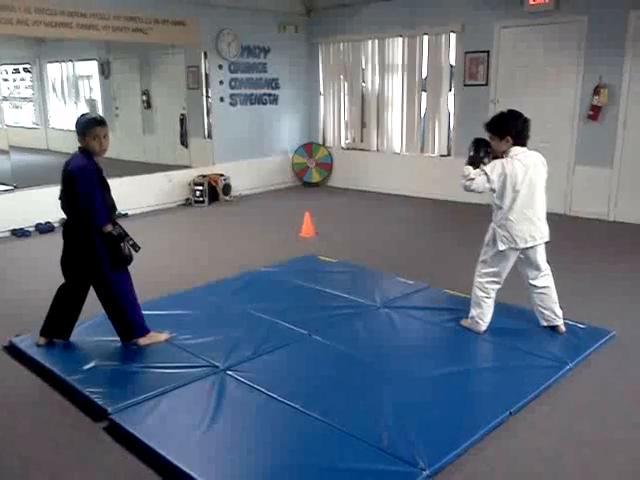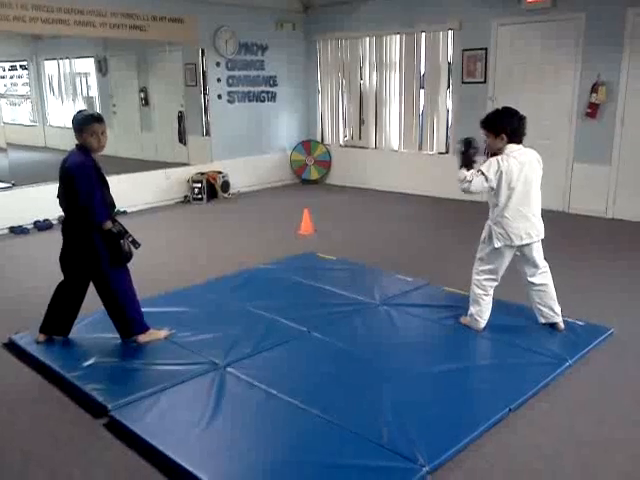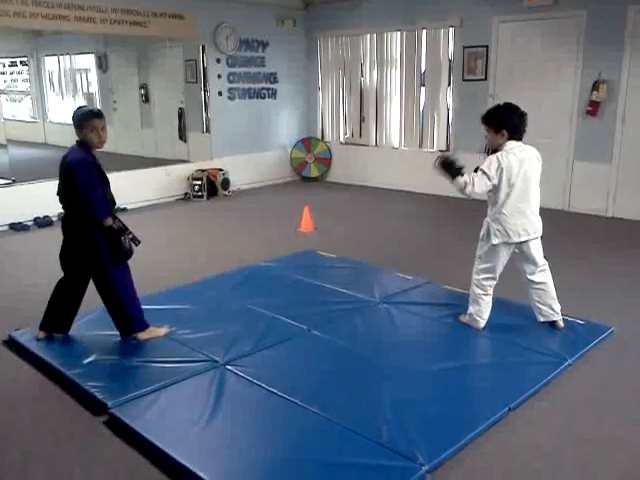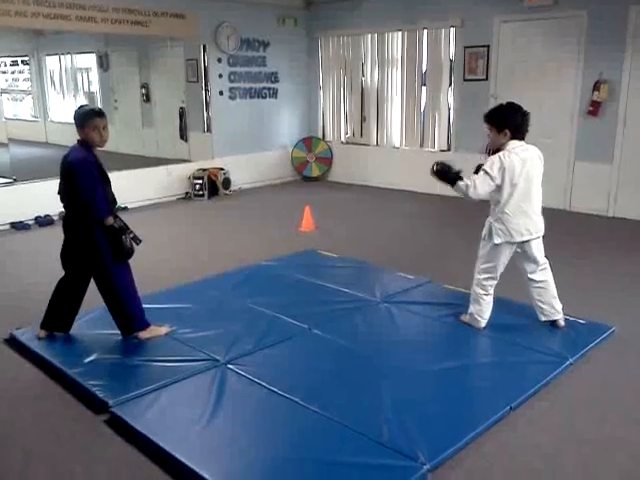
dt=0.1s
person 1, frame 1
left shoulder: (75, 163)
right shoulder: (85, 168)
right elbow: (94, 211)
right wrist: (112, 234)
left hip: (76, 234)
right hip: (91, 238)
left knee: (75, 284)
right knee: (116, 283)
left ankle: (50, 333)
right ankle: (138, 333)
person 1, frame 2
left shoulder: (72, 160)
right shoulder: (83, 166)
right elbow: (93, 207)
right wrist: (111, 231)
left hip: (76, 231)
right hip: (90, 234)
left knee: (74, 281)
right knee: (115, 280)
left ankle: (49, 330)
right ankle: (138, 330)
person 1, frame 3
left shoulder: (72, 156)
right shoulder: (83, 161)
right elbow: (94, 204)
right wrist: (112, 228)
left hip: (76, 228)
right hip: (90, 231)
left knee: (74, 278)
right knee: (116, 277)
left ankle: (49, 327)
right ankle: (138, 327)
person 1, frame 4
left shoulder: (73, 155)
right shoulder: (84, 161)
right elbow: (95, 203)
right wrist: (113, 227)
left hip: (77, 227)
right hip: (91, 230)
left knee: (75, 277)
right knee: (117, 276)
left ankle: (50, 326)
right ankle: (139, 326)
person 2, frame 1
left shoulder: (501, 166)
right shoulder: (539, 160)
left elbow: (471, 183)
left wrist: (473, 163)
left hip: (507, 233)
right hip: (535, 231)
left knee: (487, 277)
right knee: (540, 276)
left ankle: (477, 321)
right ankle: (555, 321)
person 2, frame 2
left shoulder: (497, 164)
right shoulder: (534, 157)
left elbow: (469, 185)
left wrist: (465, 165)
left hip: (503, 231)
right hip: (530, 228)
left knee: (484, 274)
right knee: (538, 273)
left ankle: (476, 319)
right ankle: (554, 318)
person 2, frame 3
left shoulder: (497, 161)
right shoulder: (533, 155)
left elbow: (472, 188)
left wrist: (455, 172)
left hip: (502, 228)
right hip: (529, 226)
left knee: (484, 273)
right knee: (538, 271)
left ankle: (476, 317)
right ankle: (553, 316)
person 2, frame 4
left shoulder: (499, 160)
right shoulder: (536, 154)
left elbow: (475, 189)
left wrist: (452, 178)
left hip: (504, 228)
right hip: (531, 225)
left knee: (486, 273)
right knee: (539, 269)
left ankle: (477, 317)
right ankle: (554, 315)
